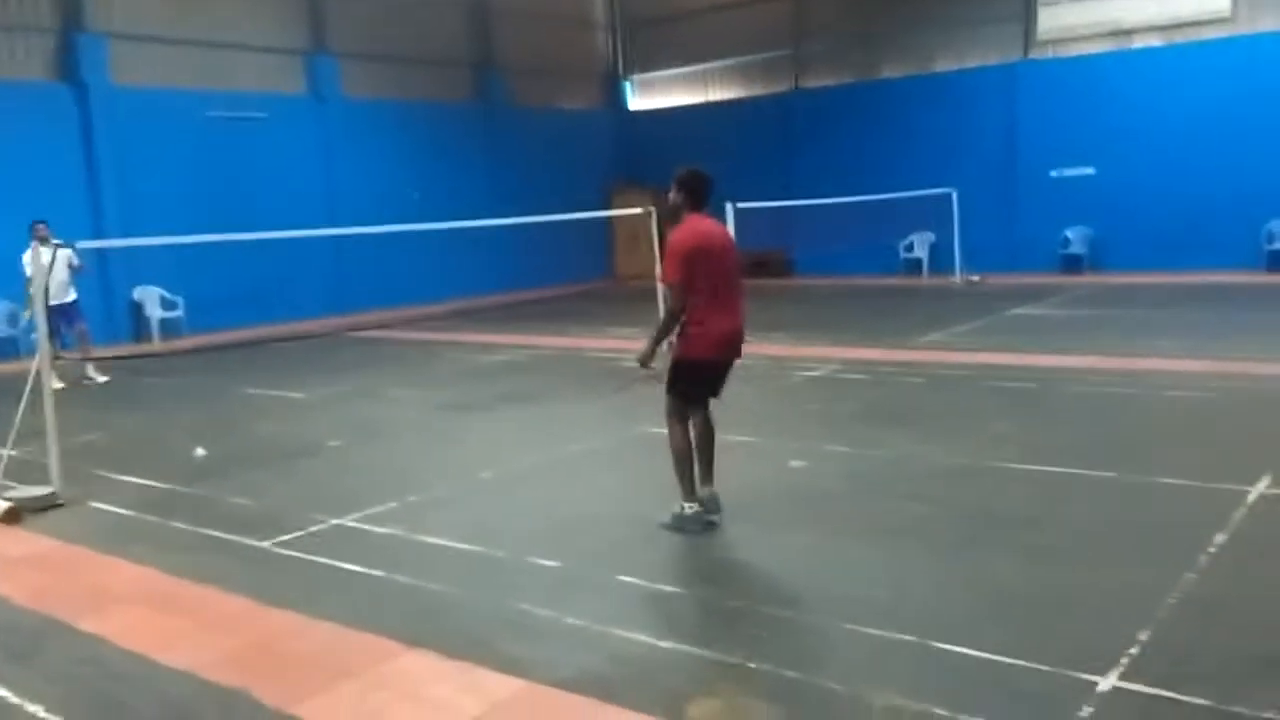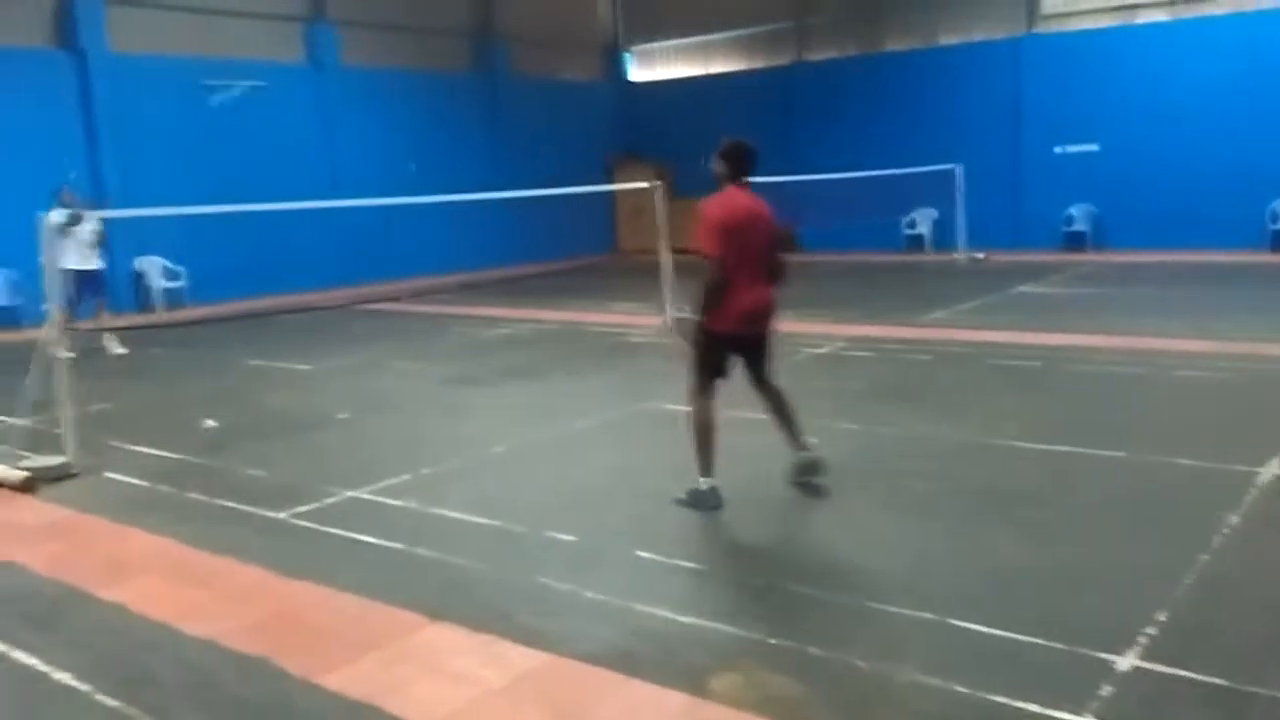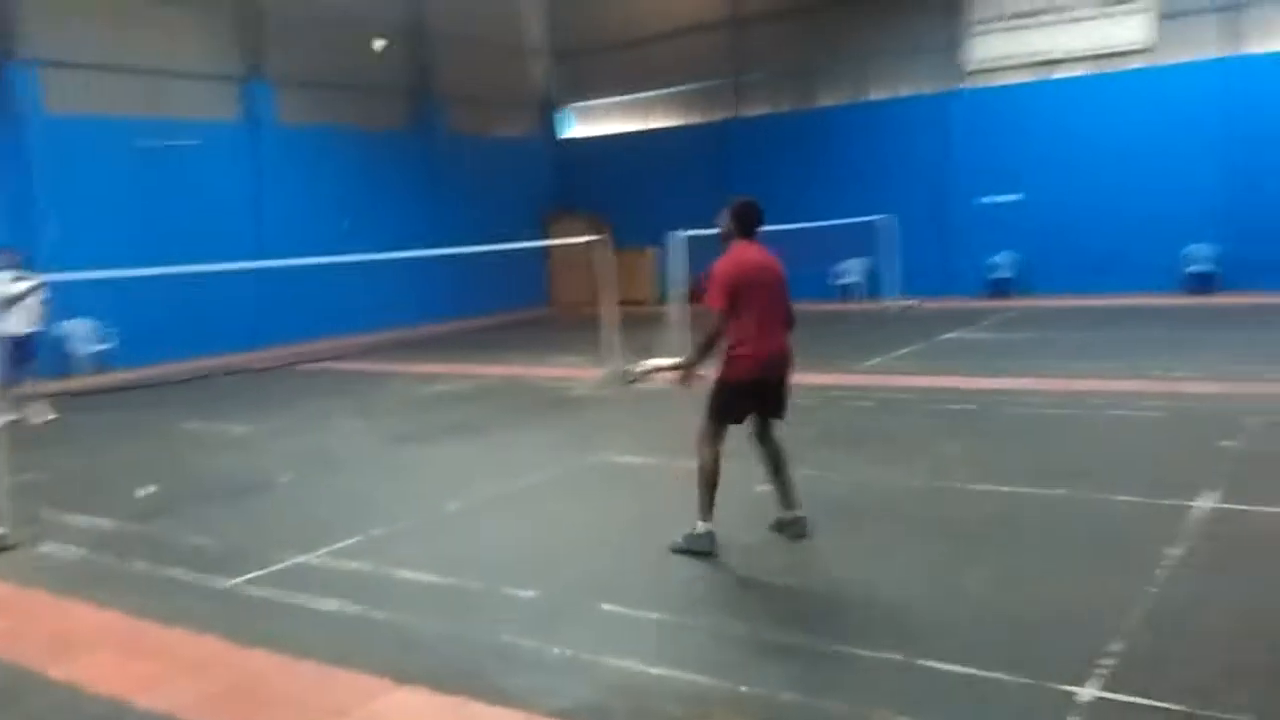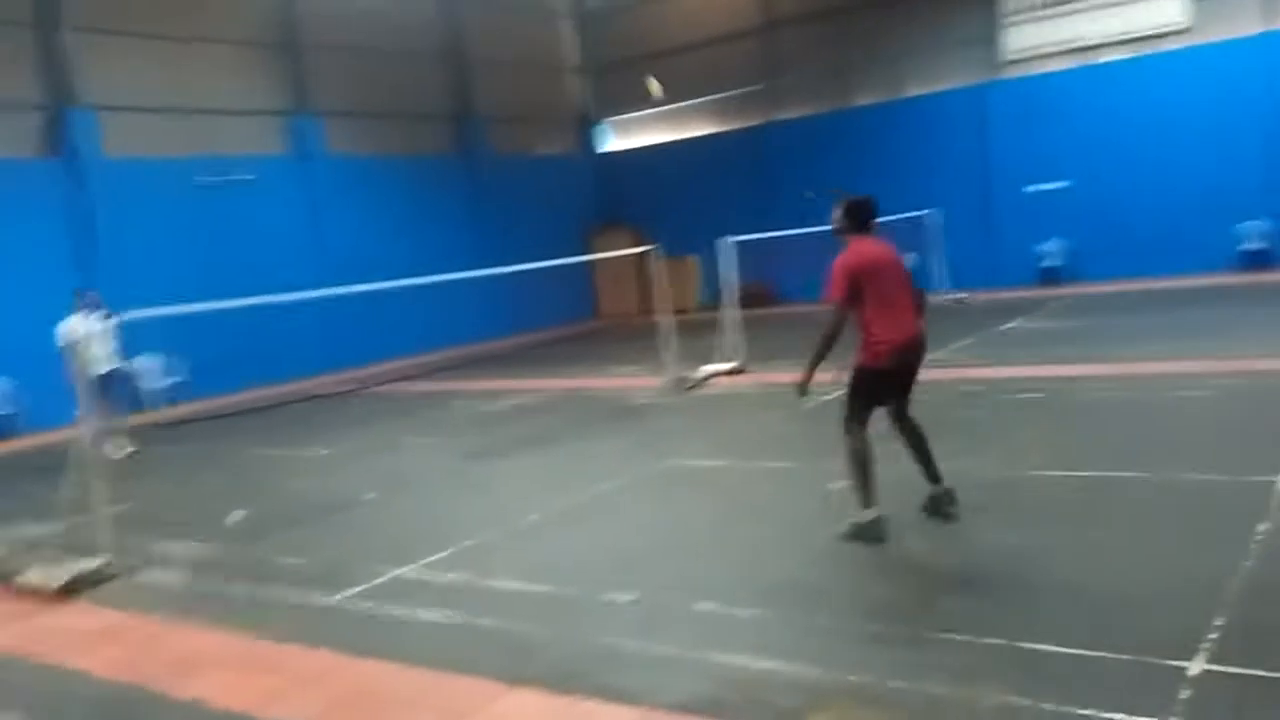
dt=0.3s
person 1, frame 1
left shoulder: (681, 238)
right shoulder: (721, 234)
left elbow: (677, 304)
left wrist: (652, 346)
left hip: (699, 341)
right hip: (730, 337)
left knee: (677, 418)
right knee: (700, 411)
left ankle: (690, 509)
right ankle: (708, 495)
person 1, frame 2
left shoulder: (716, 208)
right shoulder: (764, 210)
left elbow: (716, 274)
right elbow: (776, 269)
left wrist: (701, 317)
left hip: (725, 315)
right hip: (758, 311)
left knee: (701, 392)
right knee: (762, 381)
left ankle: (706, 486)
right ankle: (804, 457)
person 1, frame 3
left shoulder: (726, 266)
right shoulder: (772, 262)
left elbow: (717, 327)
right elbow: (788, 318)
left wrist: (692, 363)
left hip: (744, 363)
right hip: (776, 360)
left knee: (709, 437)
right knee: (764, 433)
left ankle: (703, 529)
right ankle: (792, 514)
person 1, frame 4
left shoulder: (847, 261)
right shoulder: (888, 252)
left elbow: (836, 323)
right elbow: (918, 301)
left wrist: (810, 370)
left hip: (881, 351)
right hip: (911, 343)
left knee: (854, 425)
right knee: (900, 416)
left ankle: (869, 517)
right ankle: (939, 492)
